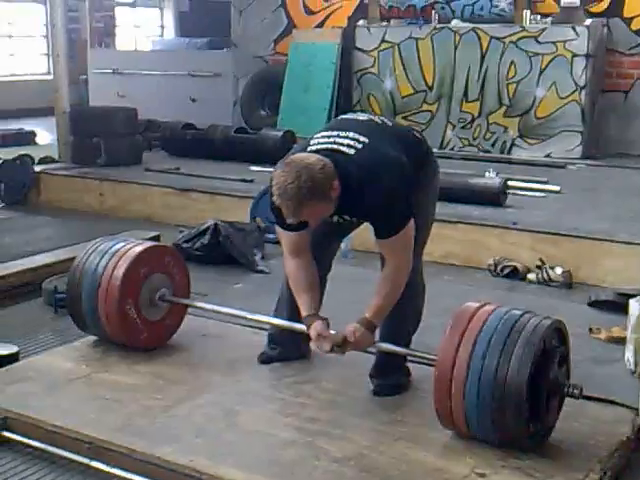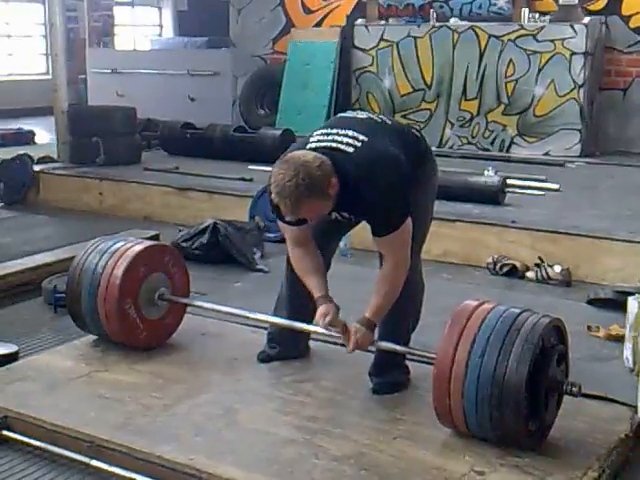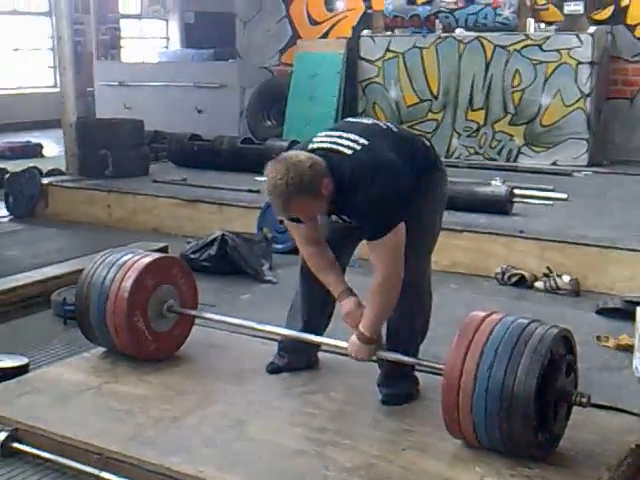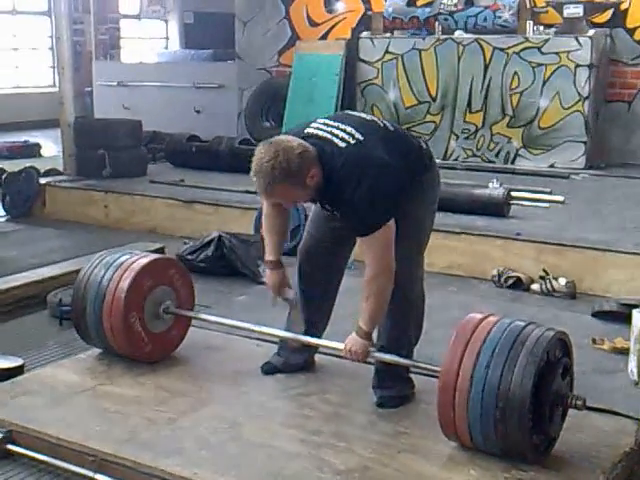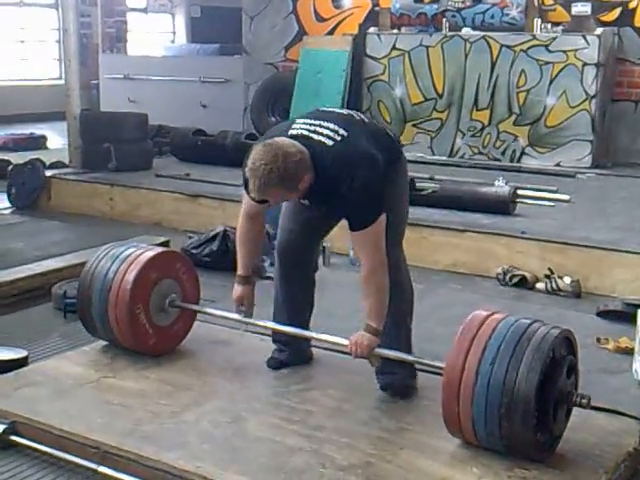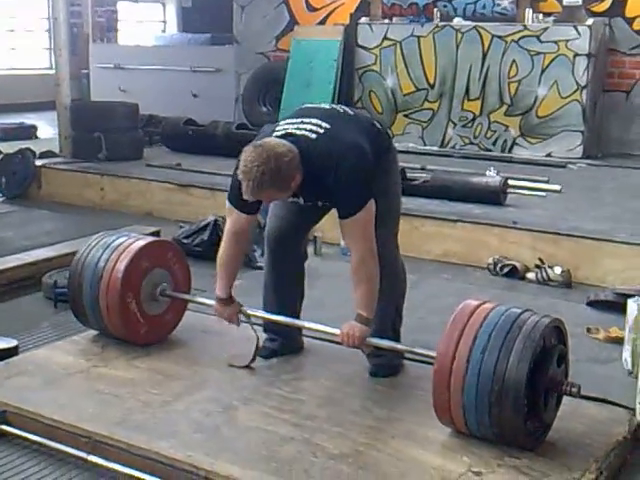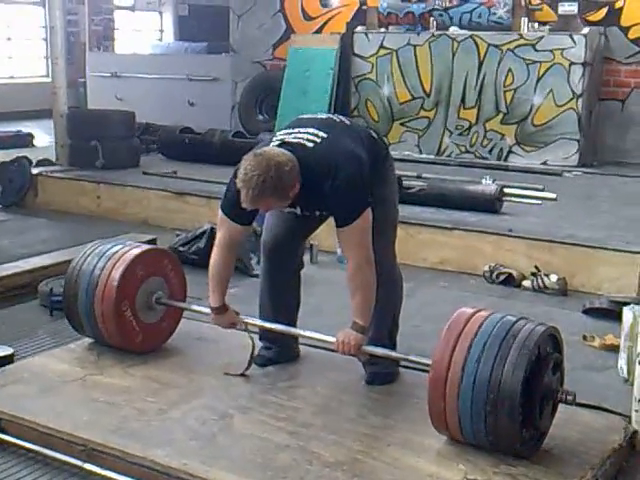
dt=0.4s
person 1, frame 1
left shoulder: (381, 189)
right shoulder: (288, 187)
left elbow: (398, 264)
right elbow: (297, 256)
left wrist: (368, 323)
right wrist: (311, 318)
left hip: (414, 169)
left knee: (408, 267)
right knee: (310, 250)
left ankle: (392, 364)
right ankle: (288, 341)
person 1, frame 2
left shoulder: (378, 186)
right shoulder: (288, 183)
left elbow: (396, 262)
right elbow: (299, 246)
left wrist: (368, 322)
right wrist: (322, 300)
left hip: (411, 168)
left knee: (406, 265)
right knee: (302, 255)
left ankle: (390, 363)
right ankle: (287, 340)
person 1, frame 3
left shoulder: (372, 189)
right shoulder: (293, 180)
left elbow: (389, 272)
right elbow: (311, 245)
left wrist: (366, 336)
right wrist: (343, 295)
left hip: (420, 179)
left knee: (410, 274)
right knee: (315, 263)
left ankle: (399, 373)
right ankle: (298, 350)
person 1, frame 4
left shoulder: (362, 183)
right shoulder: (284, 161)
left elbow: (380, 268)
right elbow: (274, 204)
left wrist: (364, 333)
right wrist: (273, 262)
left hip: (412, 180)
left knee: (401, 273)
right knee: (313, 257)
left ankle: (394, 376)
right ankle: (296, 351)
person 1, frame 5
left shoulder: (355, 181)
right shoulder: (263, 164)
left elbow: (372, 263)
right elbow: (251, 216)
left wrist: (373, 330)
right wrist: (244, 279)
left hip: (383, 168)
right hip: (318, 167)
left knee: (389, 262)
right knee: (289, 249)
left ankle: (395, 362)
right ankle: (292, 345)
person 1, frame 6
left shoulder: (344, 172)
right shoulder: (252, 169)
left elbow: (362, 252)
right elbow: (235, 233)
left wrist: (362, 319)
right wrist: (223, 297)
left hip: (374, 158)
right hip: (306, 158)
left knee: (382, 250)
right knee: (279, 238)
left ankle: (384, 345)
right ankle: (282, 334)
person 1, frame 7
left shoulder: (342, 181)
right shoulder: (248, 179)
left elbow: (359, 260)
right elbow: (225, 242)
left wrist: (359, 327)
right wrist: (217, 306)
left hip: (371, 168)
right hip: (305, 165)
left knee: (379, 259)
right knee: (275, 247)
left ankle: (380, 353)
right ankle: (278, 342)
